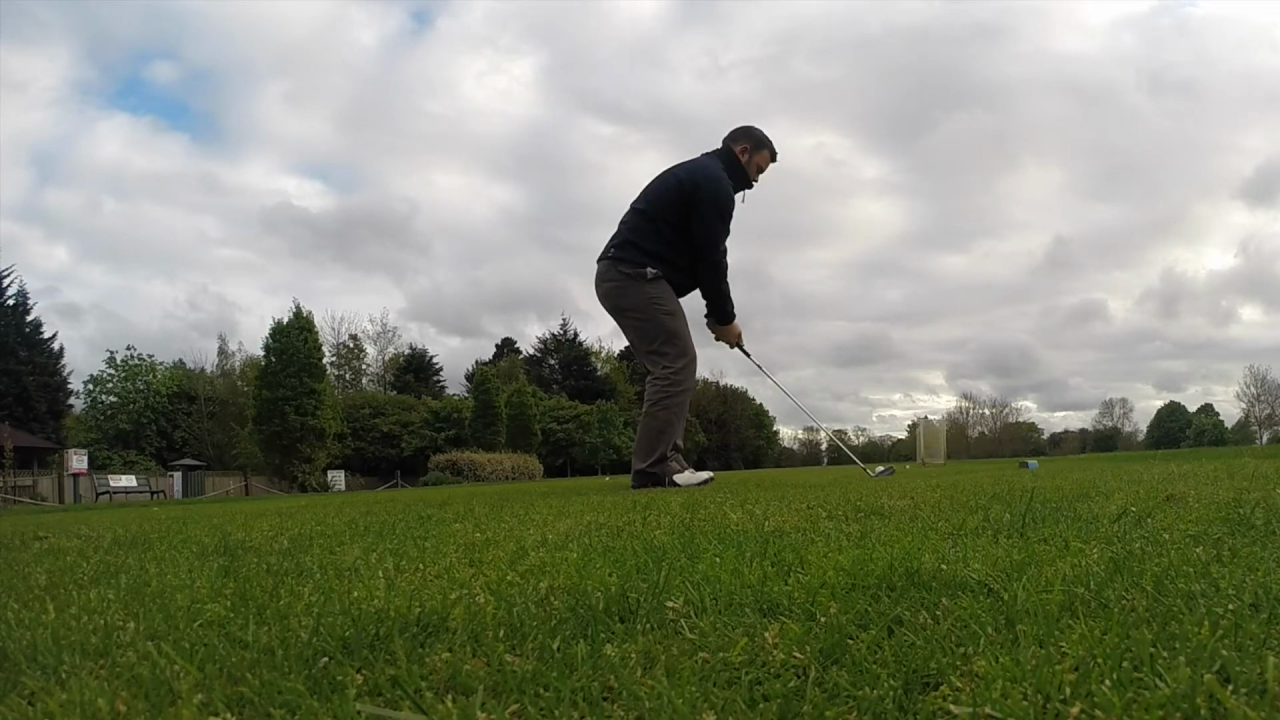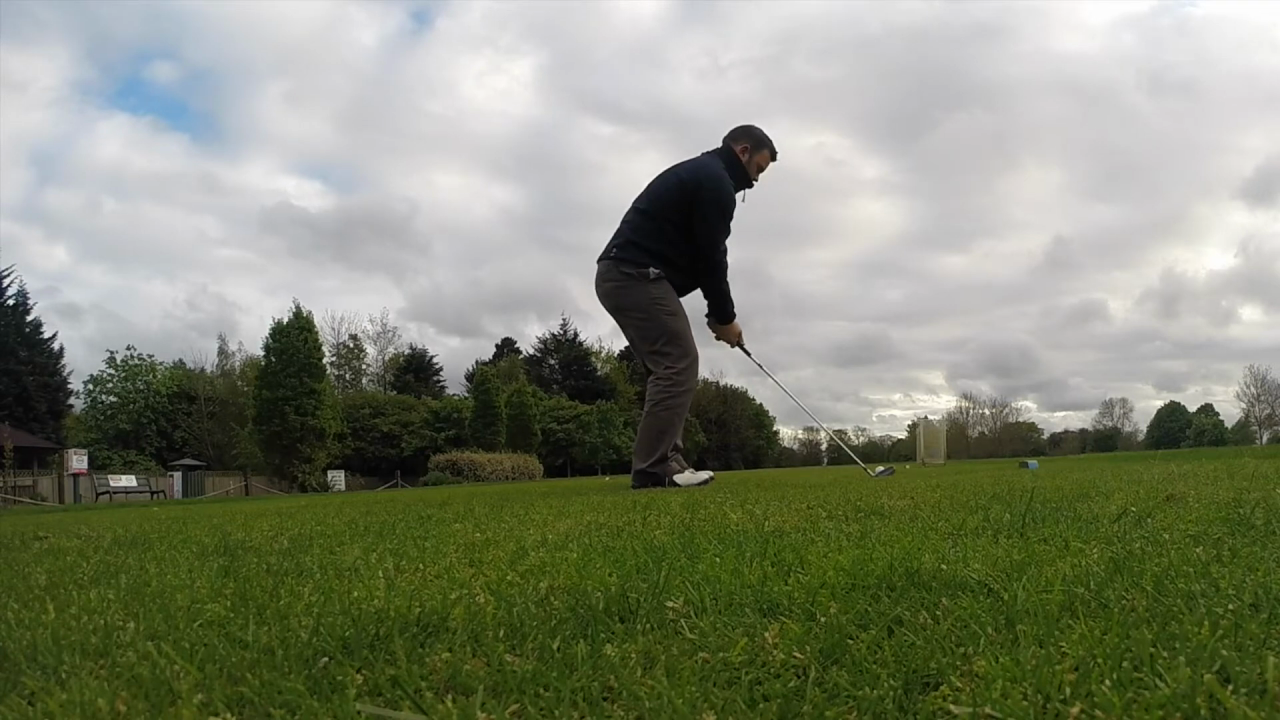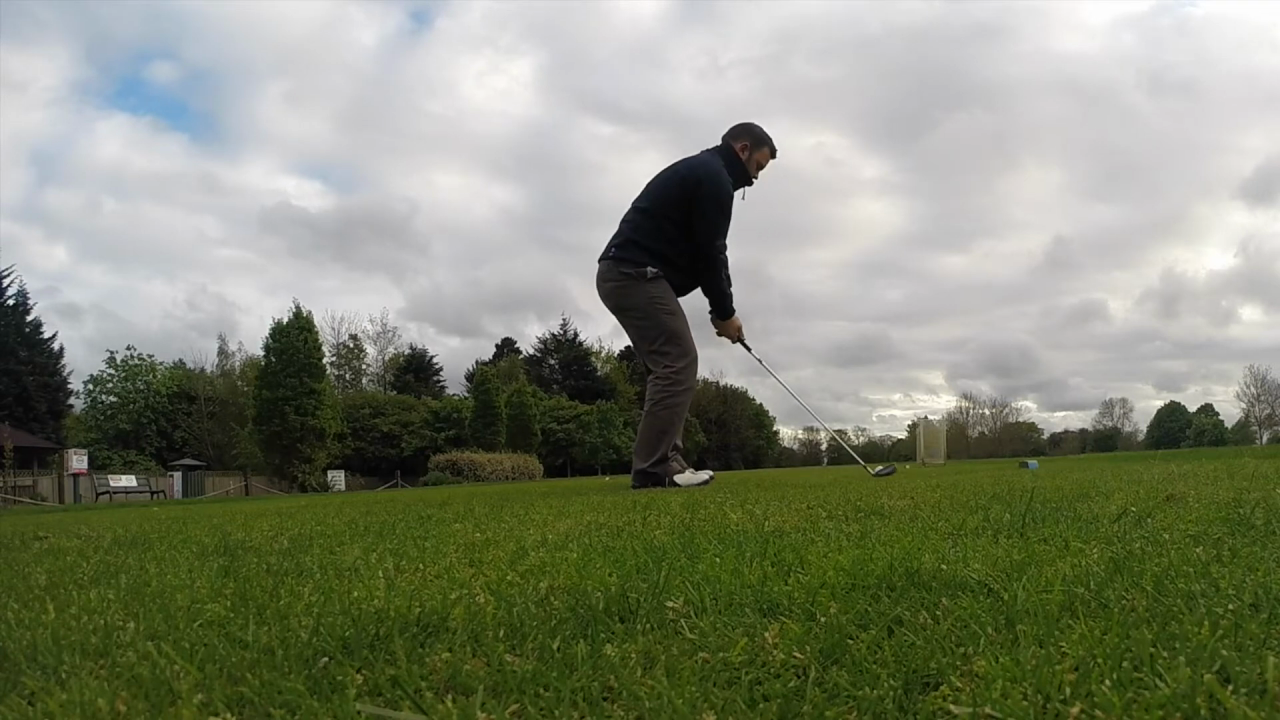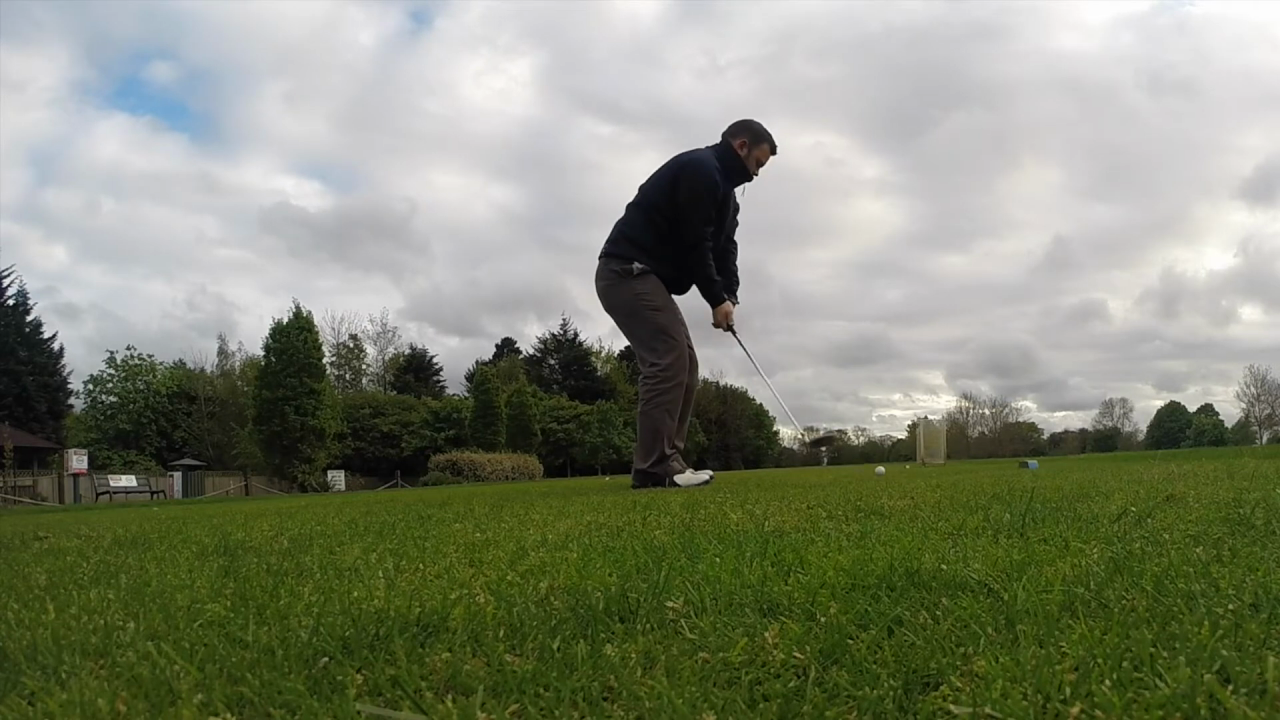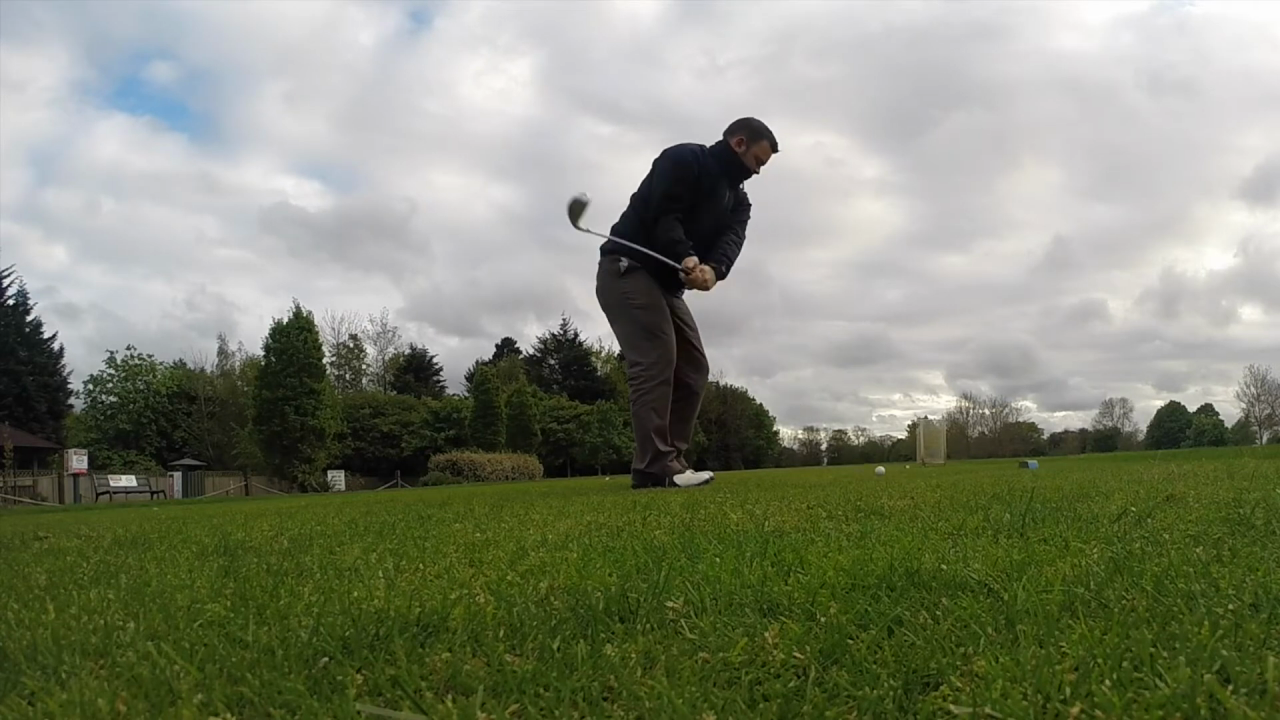
dt=0.4s
person 1, frame 1
left shoulder: (697, 174)
right shoulder: (714, 182)
left elbow: (698, 253)
right elbow: (710, 257)
left wrist: (716, 314)
right wrist: (725, 318)
left hip: (619, 275)
right hip: (636, 276)
left knee: (670, 367)
right knee: (677, 365)
left ankle: (664, 460)
right ankle: (652, 468)
person 1, frame 2
left shoulder: (699, 174)
right shoulder: (715, 182)
left elbow: (701, 253)
right elbow: (711, 257)
left wrist: (717, 314)
right wrist: (725, 318)
left hip: (619, 275)
right hip: (637, 276)
left knee: (669, 367)
right knee: (679, 364)
left ankle: (665, 460)
right ankle: (652, 468)
person 1, frame 3
left shoulder: (702, 173)
right shoulder: (712, 177)
left elbow: (711, 250)
right elbow: (707, 253)
left wrist: (723, 309)
right wrist: (724, 313)
left hip: (625, 275)
right hip: (636, 274)
left knee: (673, 365)
right knee: (678, 363)
left ankle: (664, 460)
right ankle: (653, 467)
person 1, frame 4
left shoulder: (725, 194)
right shoulder: (699, 168)
left elbow: (723, 249)
right elbow: (694, 241)
left wrist: (727, 297)
right wrist: (715, 297)
left hip: (653, 280)
right hip: (629, 271)
left knee: (683, 366)
right knee: (668, 361)
left ankle: (667, 460)
right ankle: (654, 467)
person 1, frame 5
left shoulder: (737, 199)
right shoulder: (685, 159)
left elbow: (730, 241)
right elbow: (663, 215)
left wrist: (711, 268)
right wrist: (685, 260)
left hip: (667, 282)
right hip: (628, 270)
left knee: (693, 368)
right knee: (656, 361)
left ankle: (670, 459)
right ankle: (653, 467)
